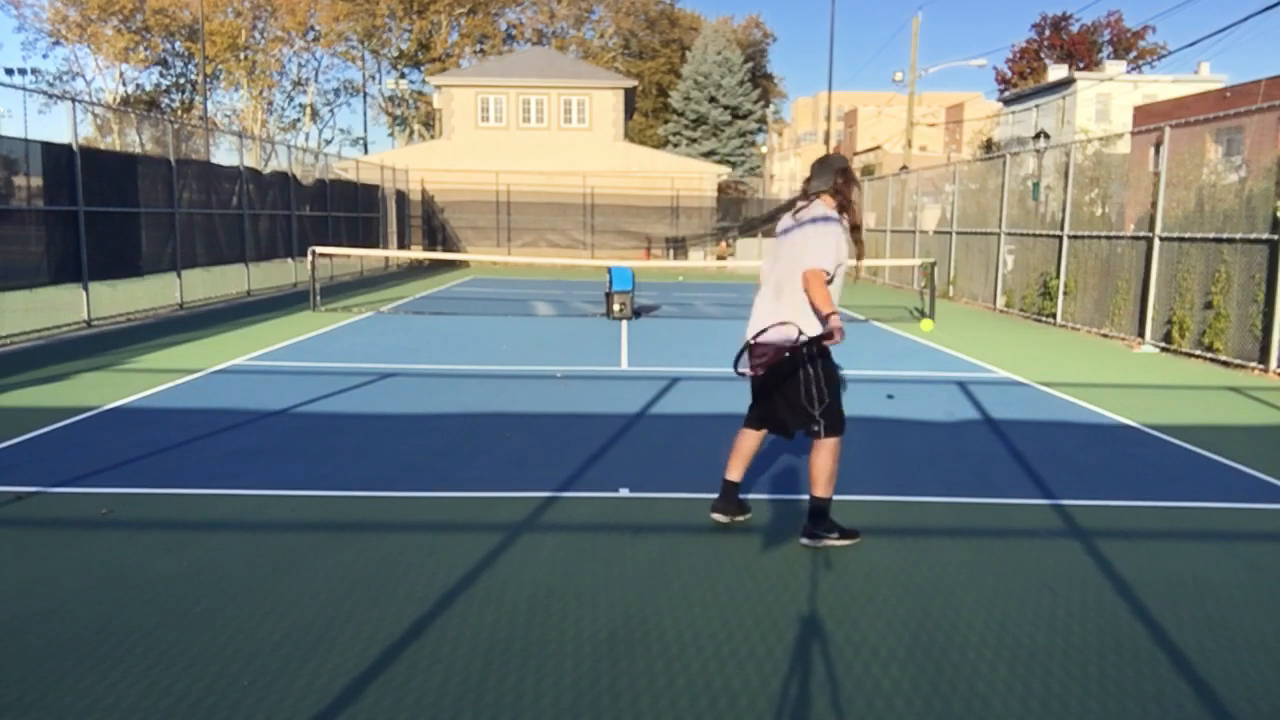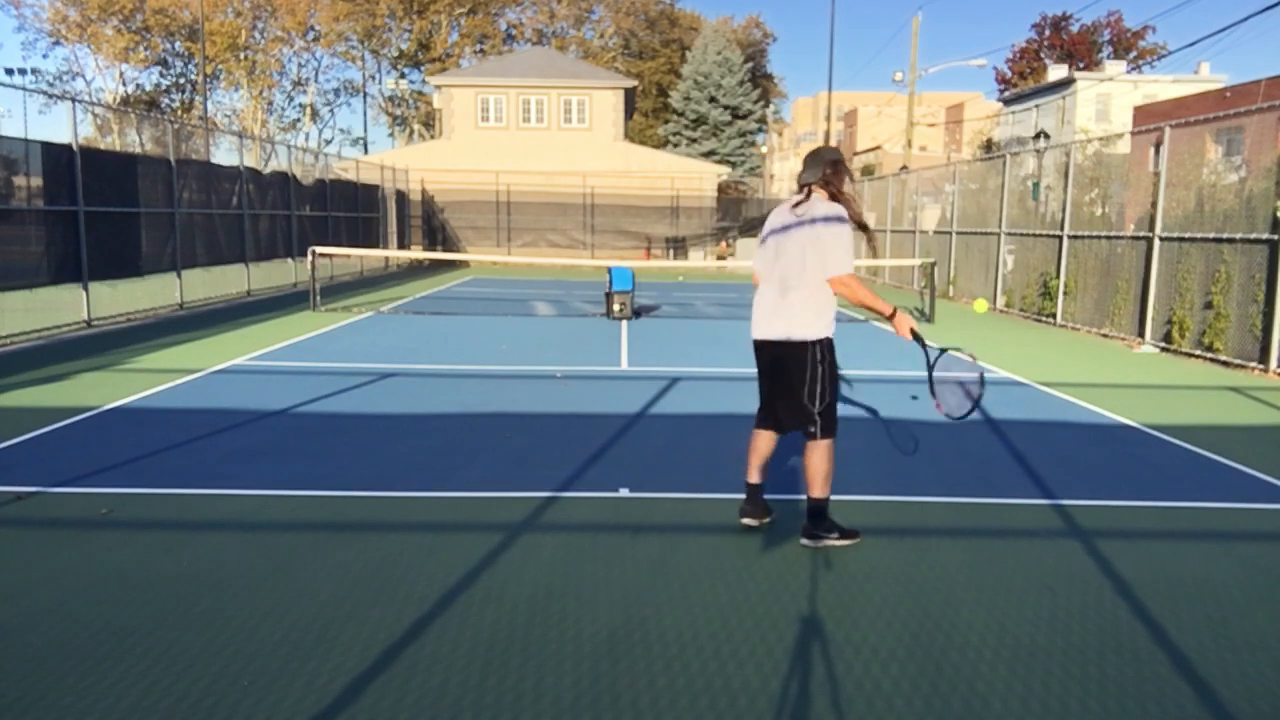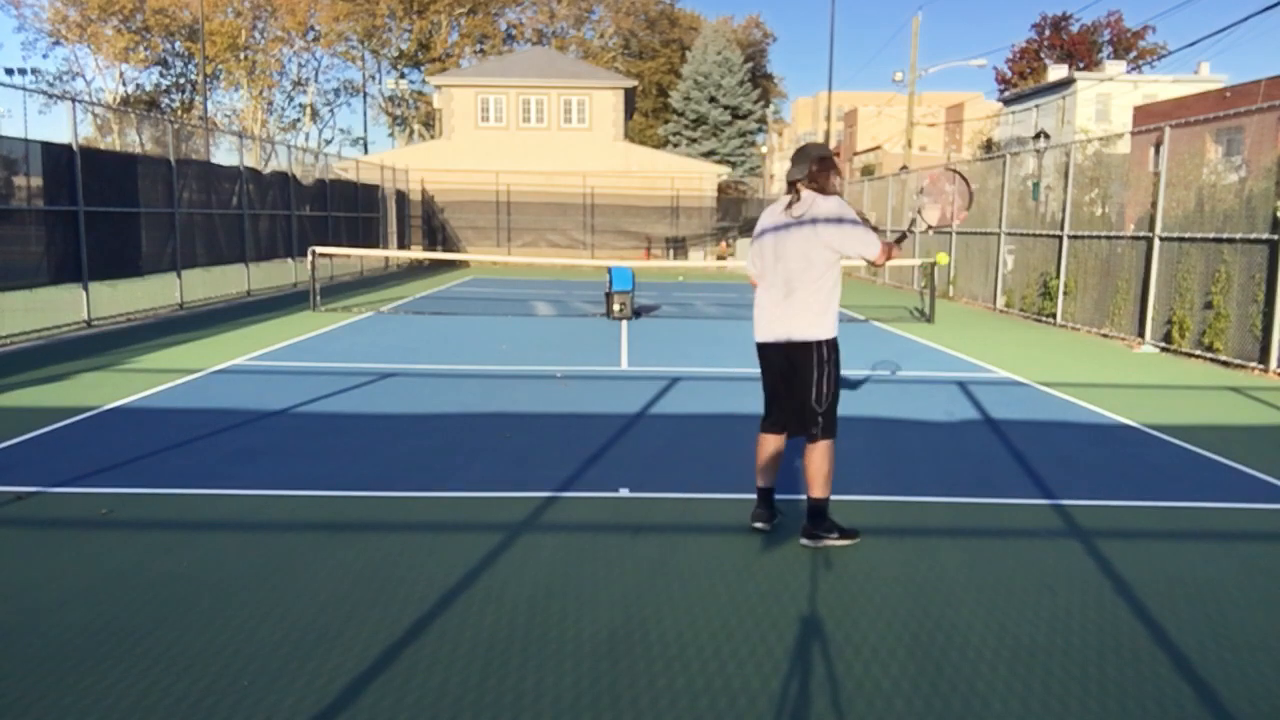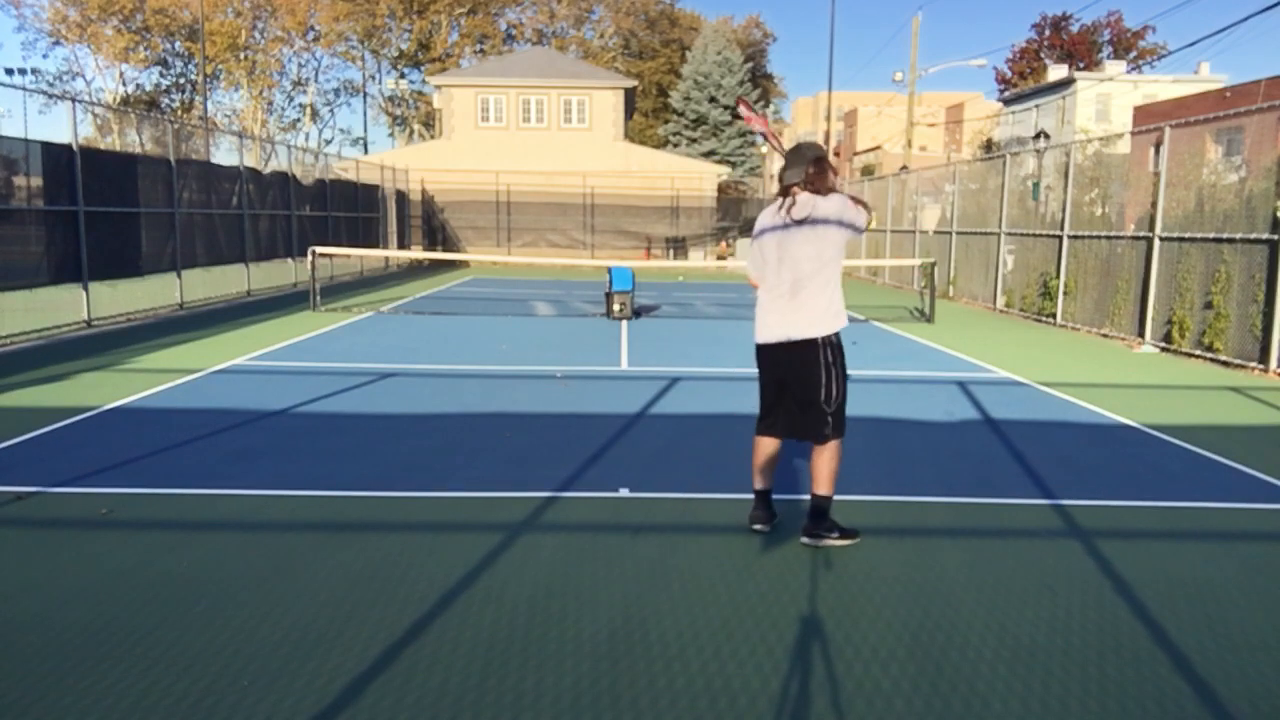
dt=0.1s
person 1, frame 1
left shoulder: (794, 219)
right shoulder: (828, 223)
right elbow: (813, 275)
right wrist: (829, 316)
left hip: (764, 335)
right hip: (797, 343)
left knee: (759, 418)
right knee: (827, 430)
left ankle: (727, 497)
right ankle: (819, 523)
person 1, frame 2
left shoulder: (776, 215)
right shoulder: (830, 216)
right elbow: (841, 281)
right wrist: (892, 314)
left hip: (766, 333)
right hip: (804, 336)
left knee: (769, 418)
right knee: (819, 428)
left ankle: (753, 502)
right ankle: (816, 523)
person 1, frame 3
left shoulder: (768, 215)
right shoulder: (832, 211)
left elbow: (755, 276)
right elbow: (878, 255)
right wrist: (893, 245)
left hip: (769, 334)
right hip: (810, 336)
left knee: (774, 421)
right knee: (821, 429)
left ankle: (764, 505)
right ankle: (816, 523)
person 1, frame 4
left shoulder: (766, 218)
right shoulder: (833, 207)
right elbow: (863, 213)
left hip: (770, 335)
right hip: (815, 335)
left knee: (769, 424)
right knee: (827, 429)
left ankle: (762, 508)
right ankle: (818, 522)
